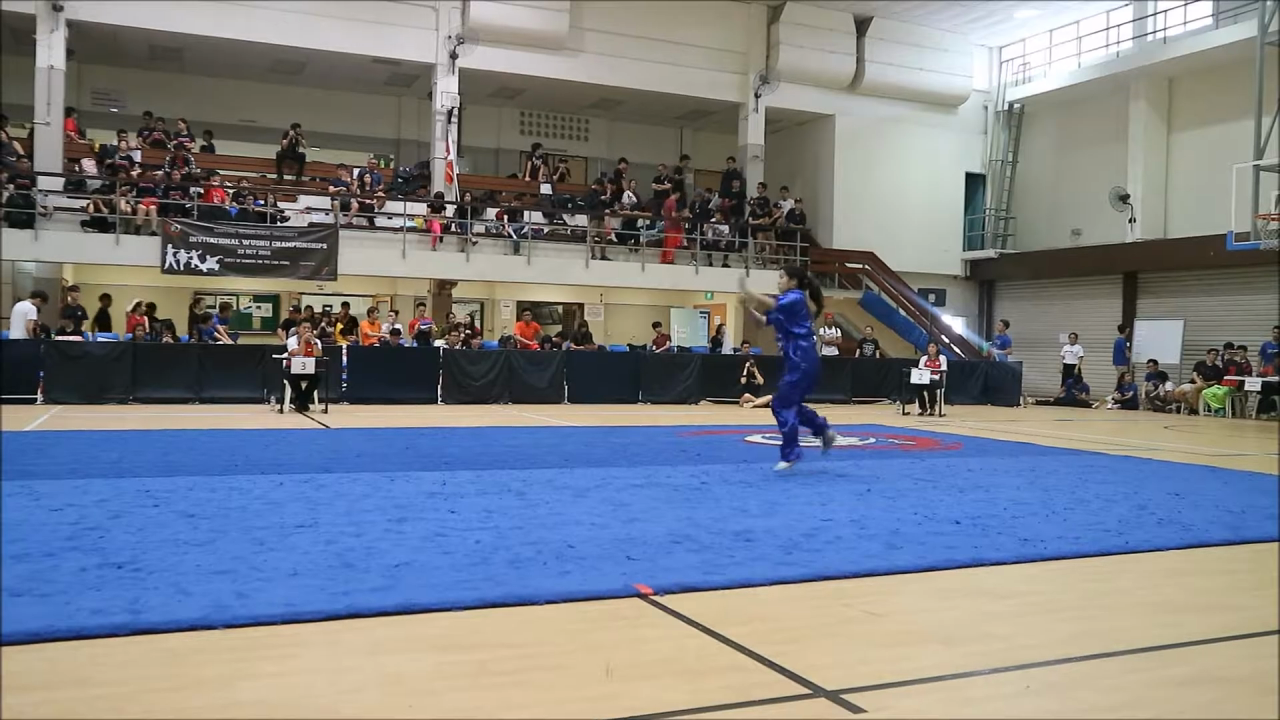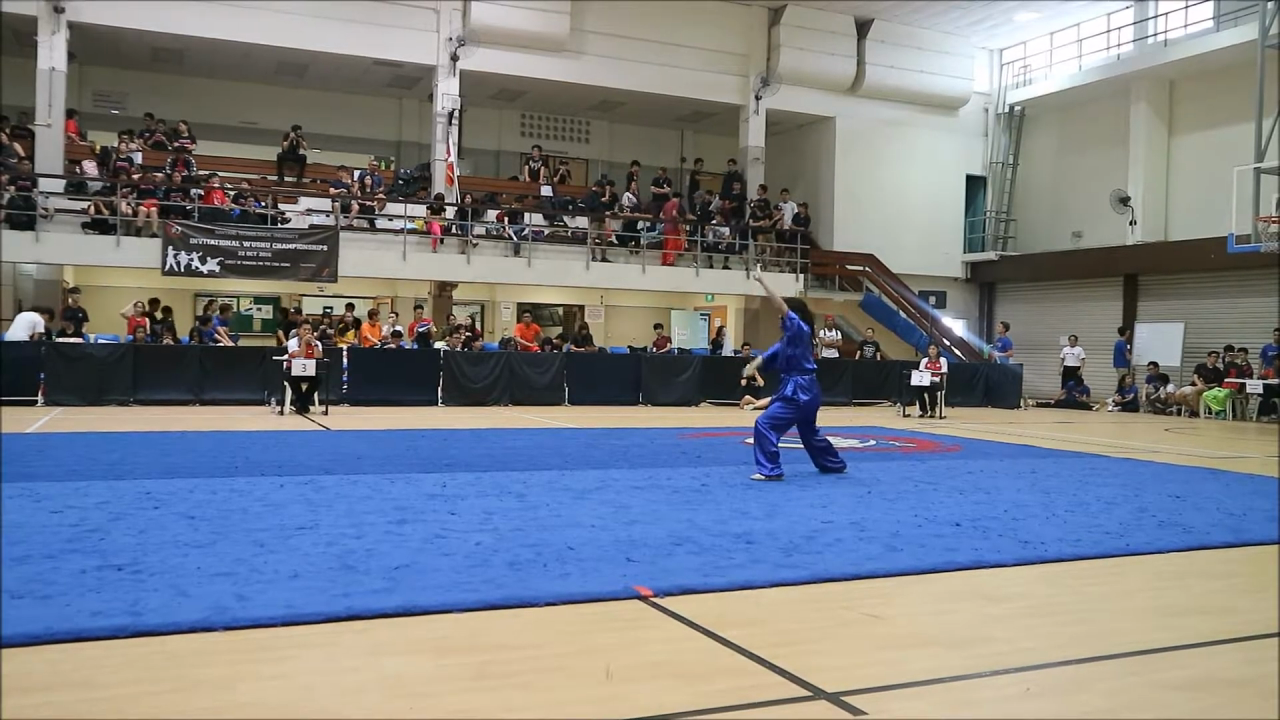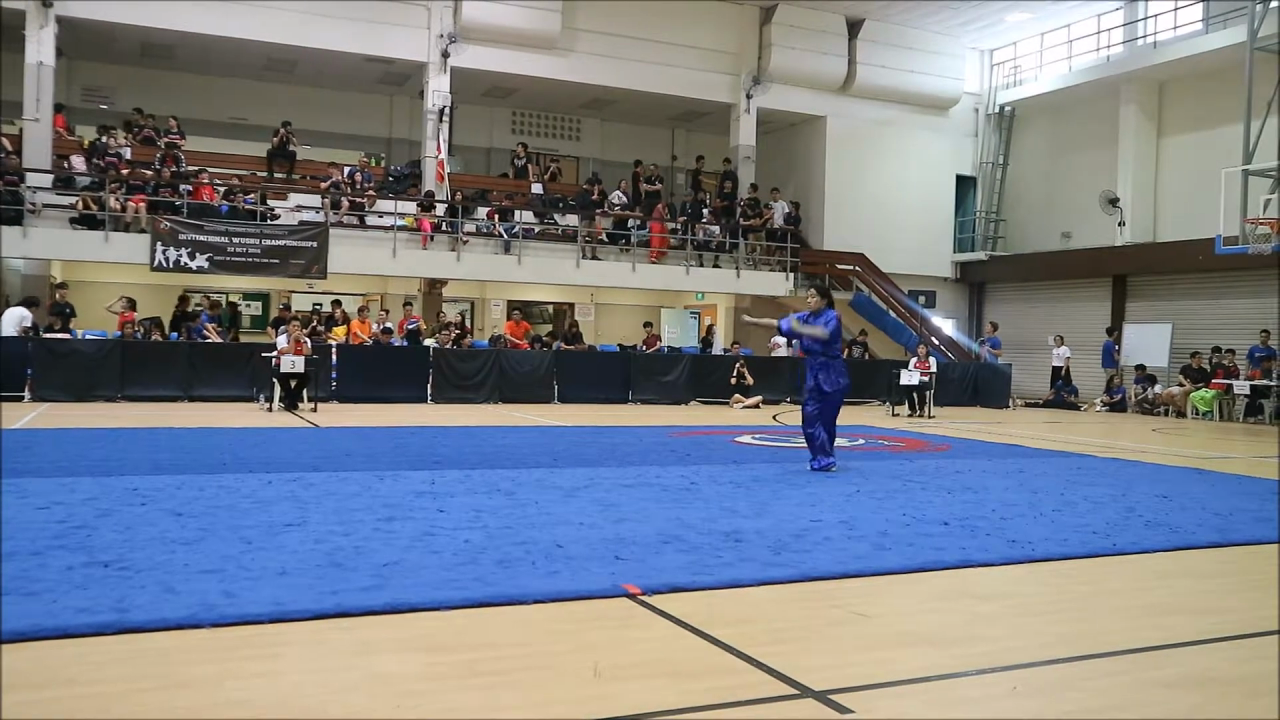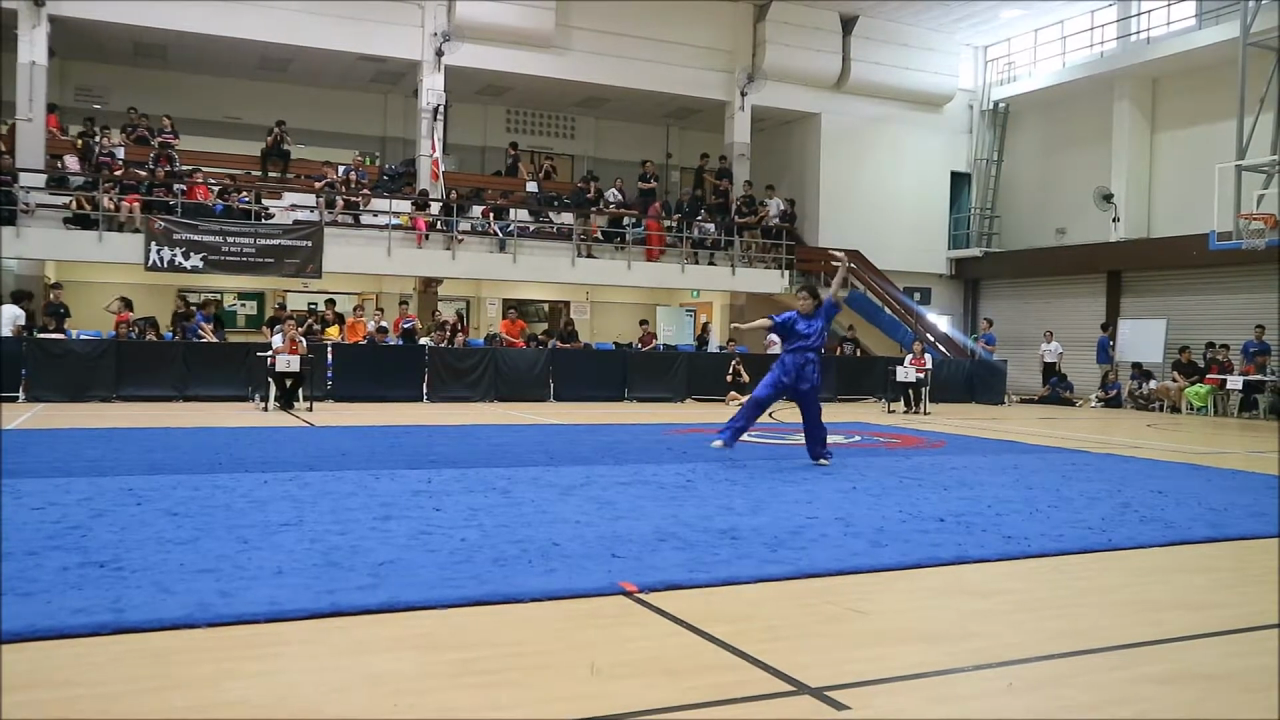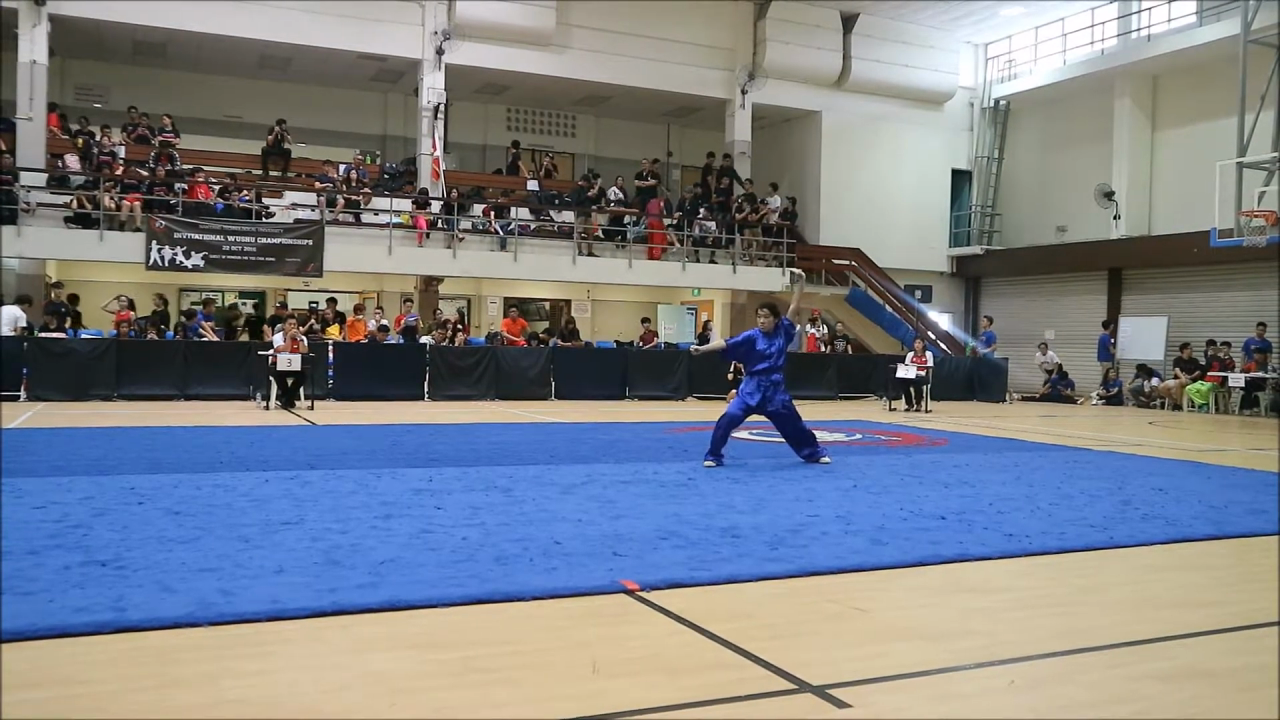
dt=0.7s
person 1, frame 1
left shoulder: (795, 298)
right shoulder: (789, 300)
left elbow: (773, 304)
right elbow: (766, 319)
left wrist: (747, 292)
right wrist: (752, 311)
left hip: (800, 358)
right hip: (799, 358)
left knee: (783, 405)
right knee: (790, 403)
left ankle: (790, 455)
right ankle: (823, 431)
person 1, frame 2
left shoulder: (799, 330)
right shoulder: (788, 340)
left elbow: (781, 306)
right elbow: (768, 356)
left wrist: (762, 281)
right wrist: (752, 367)
left hip: (799, 390)
right hip: (807, 390)
left knee: (765, 424)
right knee: (809, 433)
left ankle: (770, 470)
right ankle: (835, 464)
person 1, frame 3
left shoulder: (831, 317)
right shoulder: (804, 318)
left elbow: (823, 334)
right elbow: (777, 324)
left wrist: (799, 329)
right wrist: (752, 321)
left hip: (832, 373)
right hip: (814, 372)
left knee: (827, 418)
right knee: (811, 419)
left ankle: (823, 459)
right ankle: (823, 459)
person 1, frame 4
left shoulder: (823, 315)
right shoulder: (791, 318)
left elbow: (834, 289)
right elbow: (769, 322)
left wrist: (844, 265)
right wrist: (744, 326)
left hip: (808, 371)
right hip: (785, 367)
left knee: (812, 416)
right knee: (757, 399)
left ankle: (820, 454)
right ankle: (726, 437)
person 1, frame 5
left shoulder: (783, 332)
right shoulder: (751, 337)
left elbow: (794, 307)
right elbow: (726, 343)
left wrist: (800, 282)
right wrist: (702, 349)
left hip: (775, 389)
right hip: (752, 388)
left knee: (794, 424)
right knee: (730, 417)
left ankle: (815, 452)
right ankle: (713, 456)
